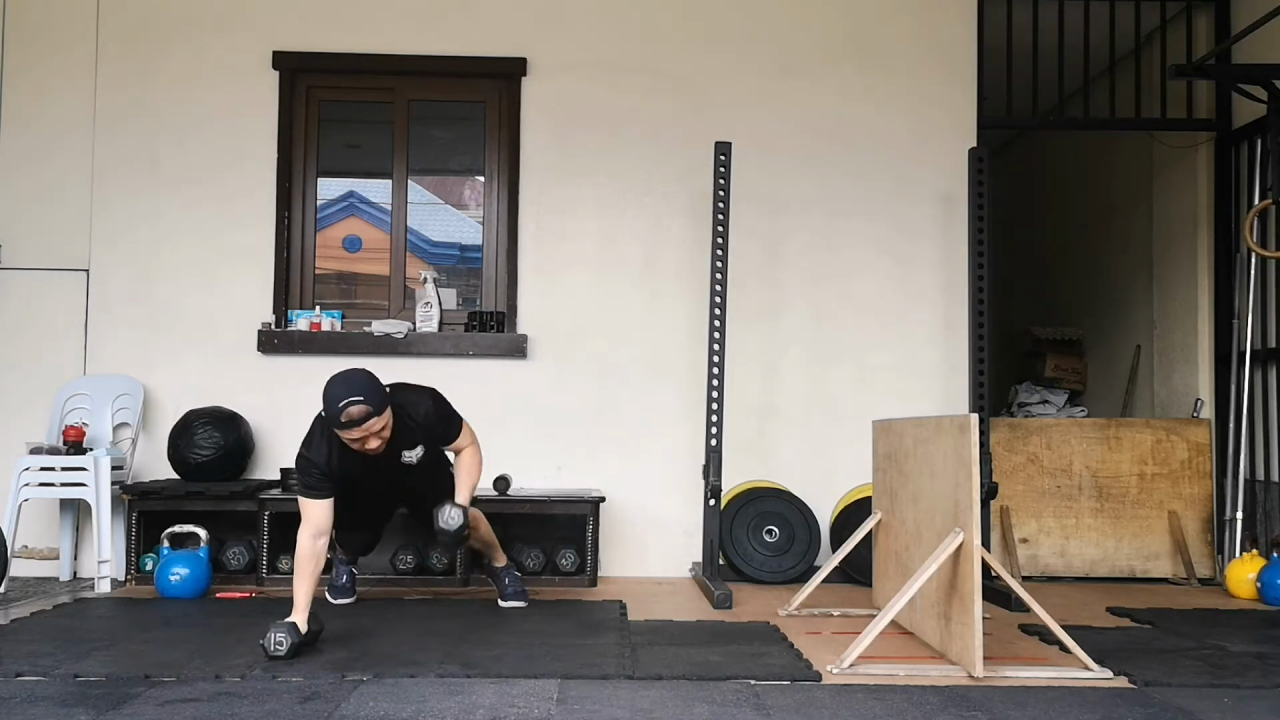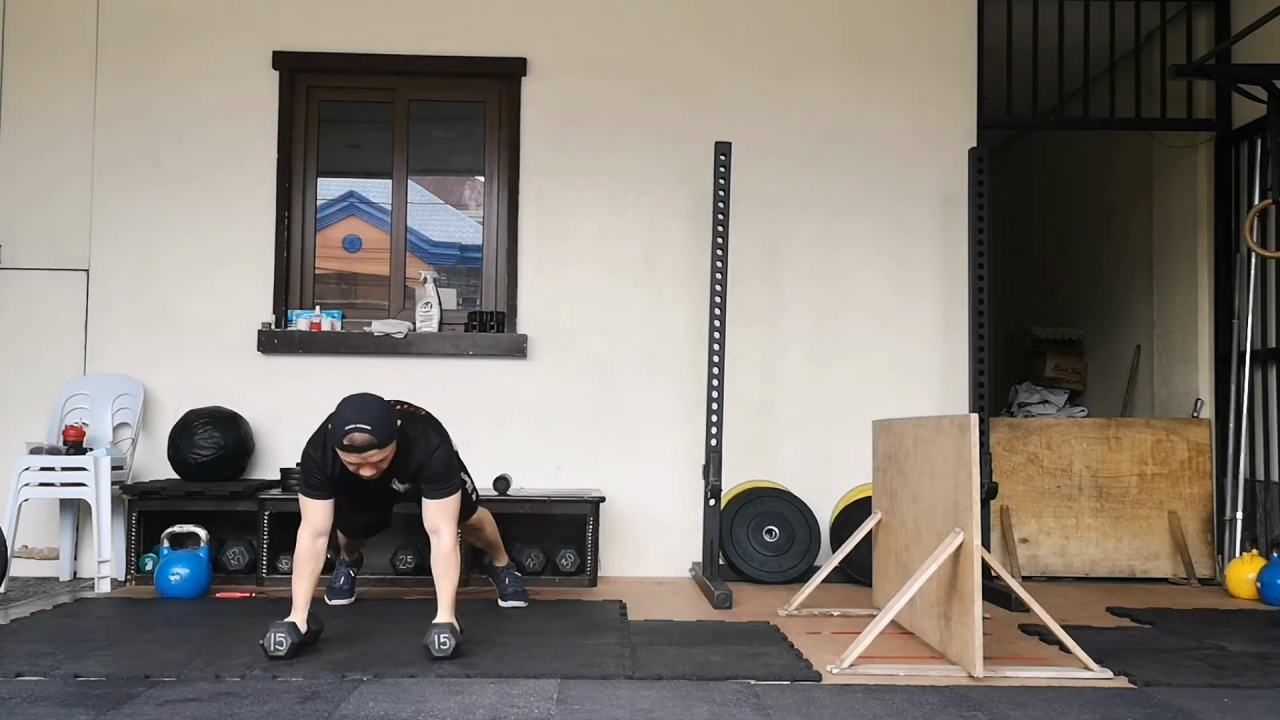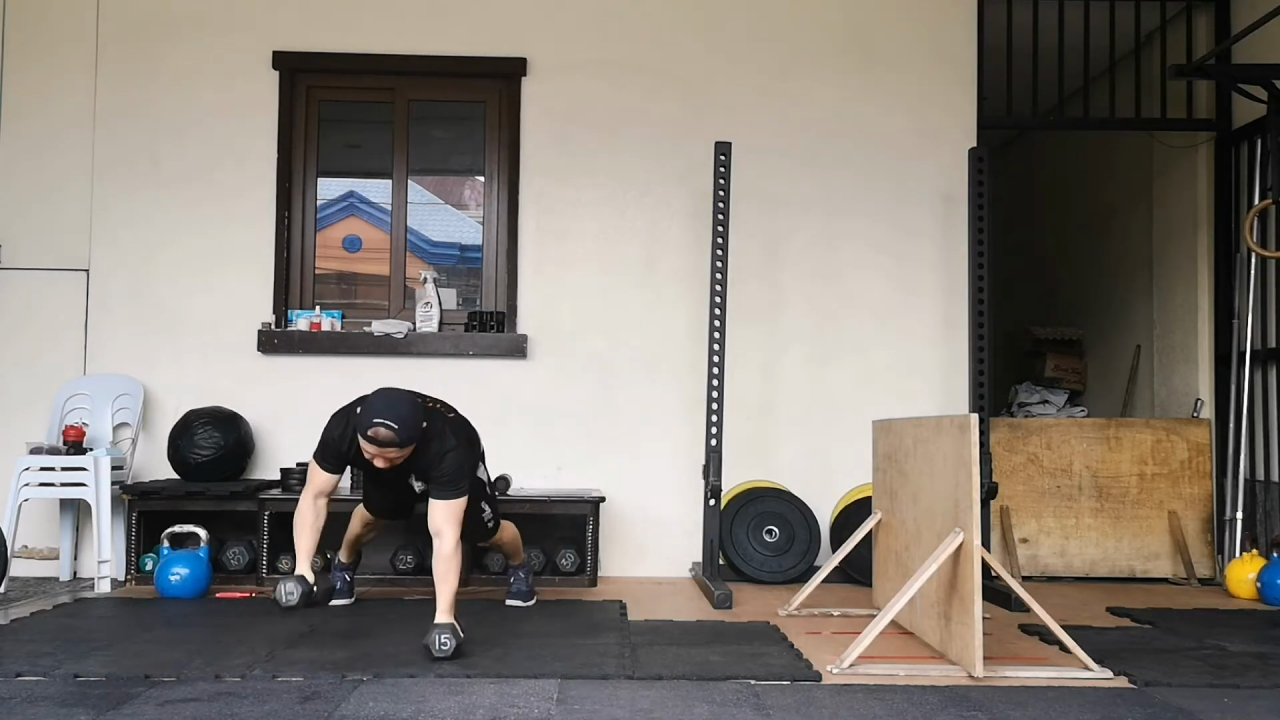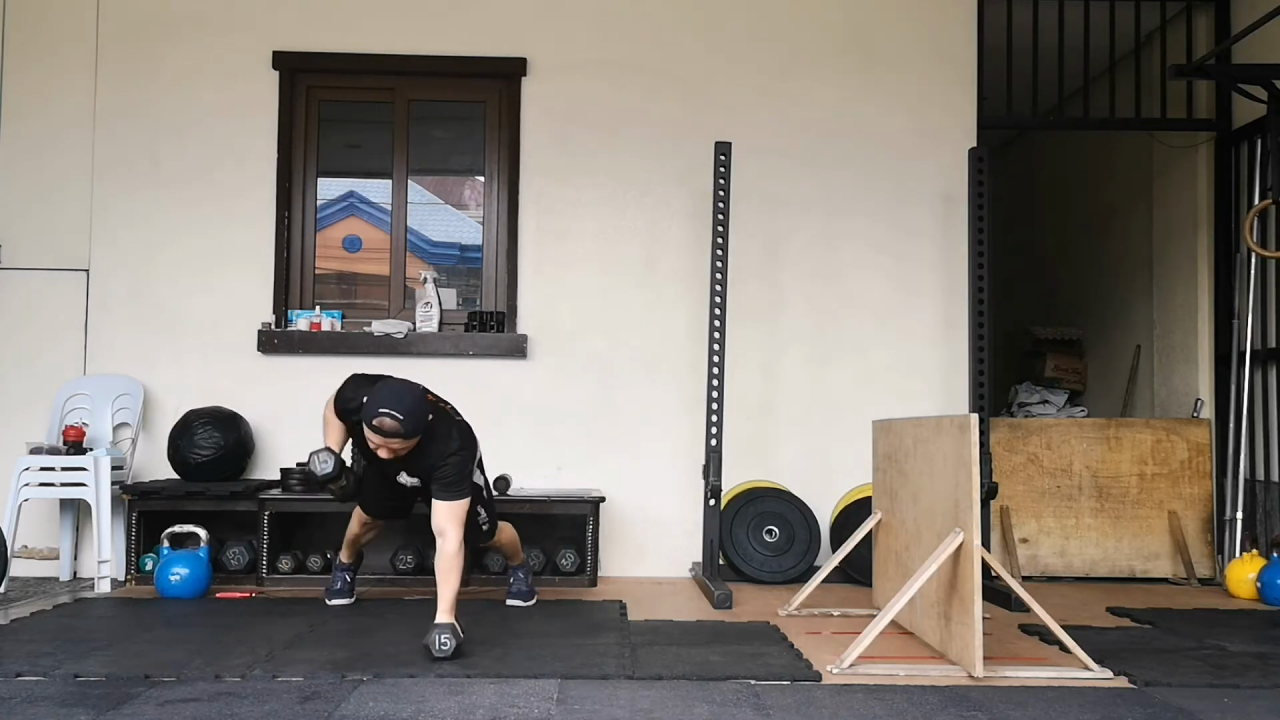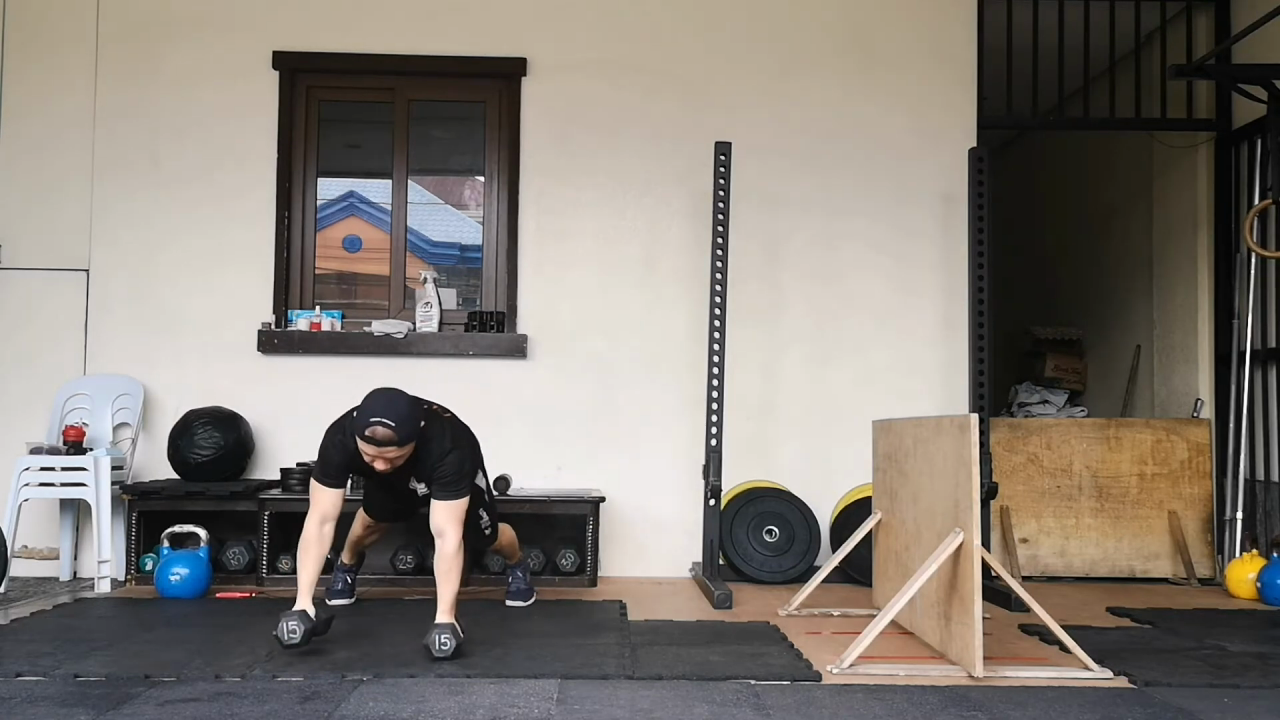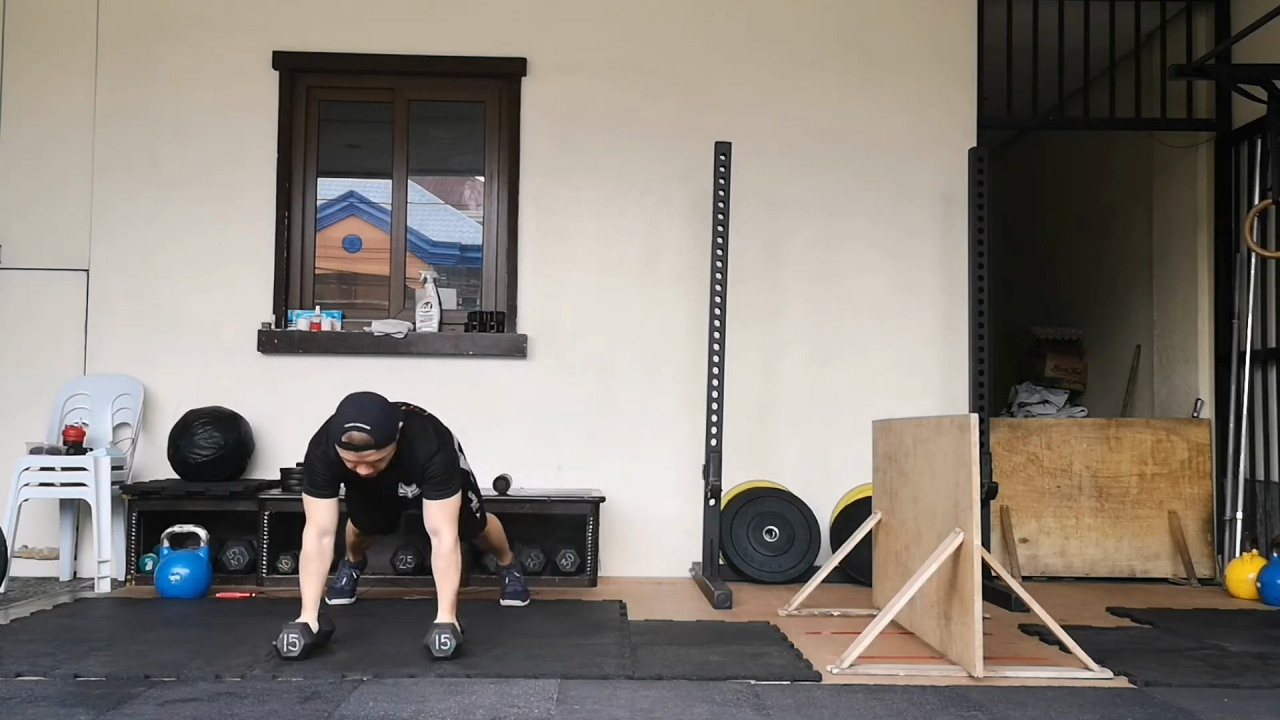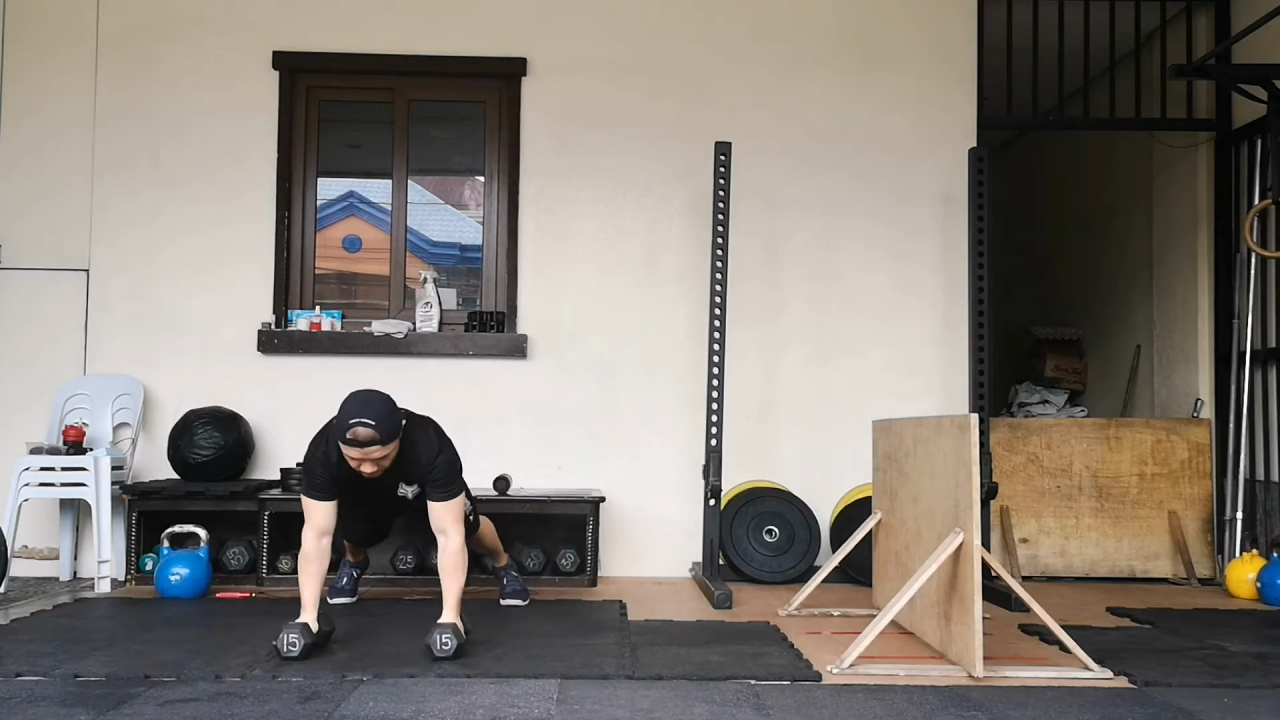
dt=0.4s
person 1, frame 1
left shoulder: (421, 405)
right shoulder: (316, 453)
left elbow: (468, 448)
right elbow: (314, 535)
left wrist: (460, 504)
right wrist: (299, 615)
left hip: (422, 473)
left knee: (465, 520)
left ankle: (500, 566)
right ankle: (344, 560)
person 1, frame 2
left shoulder: (430, 446)
right shoulder: (319, 452)
left elbow: (441, 534)
right elbow: (314, 534)
left wrist: (445, 615)
right wrist: (298, 615)
left hip: (421, 472)
left knee: (468, 518)
left ankle: (501, 565)
right ankle: (348, 562)
person 1, frame 3
left shoulder: (448, 449)
right shoulder: (344, 428)
left elbow: (445, 536)
right elbow: (315, 497)
left wrist: (444, 616)
right wrist: (302, 567)
left hip: (457, 464)
left knee: (487, 534)
left ankle: (519, 566)
right ankle: (344, 563)
person 1, frame 4
left shoulder: (451, 448)
right shoulder: (356, 396)
left elbow: (448, 537)
right elbow: (335, 409)
left wrist: (445, 616)
left hip: (451, 468)
left knee: (484, 535)
right knee: (370, 516)
left ankle: (519, 566)
right ankle: (345, 564)
person 1, frame 5
left shoulder: (448, 448)
right shoulder: (341, 438)
left elbow: (447, 537)
right elbow: (322, 520)
left wrist: (445, 616)
right wrist: (304, 599)
left hip: (456, 475)
left knee: (484, 539)
left ankle: (517, 565)
right ankle: (346, 564)
person 1, frame 6
left shoulder: (432, 447)
right shoulder: (323, 450)
left elbow: (443, 535)
right elbow: (319, 535)
left wrist: (446, 616)
right wrist: (308, 615)
left hip: (432, 466)
left knee: (473, 526)
left ankle: (508, 566)
right ankle: (352, 564)
person 1, frame 7
left shoulder: (433, 449)
right shoulder: (322, 452)
left elbow: (449, 535)
right elbow: (317, 535)
left wrist: (450, 615)
right wrist: (308, 615)
left hip: (423, 488)
left knee: (469, 528)
left ankle: (503, 566)
right ankle: (354, 564)
